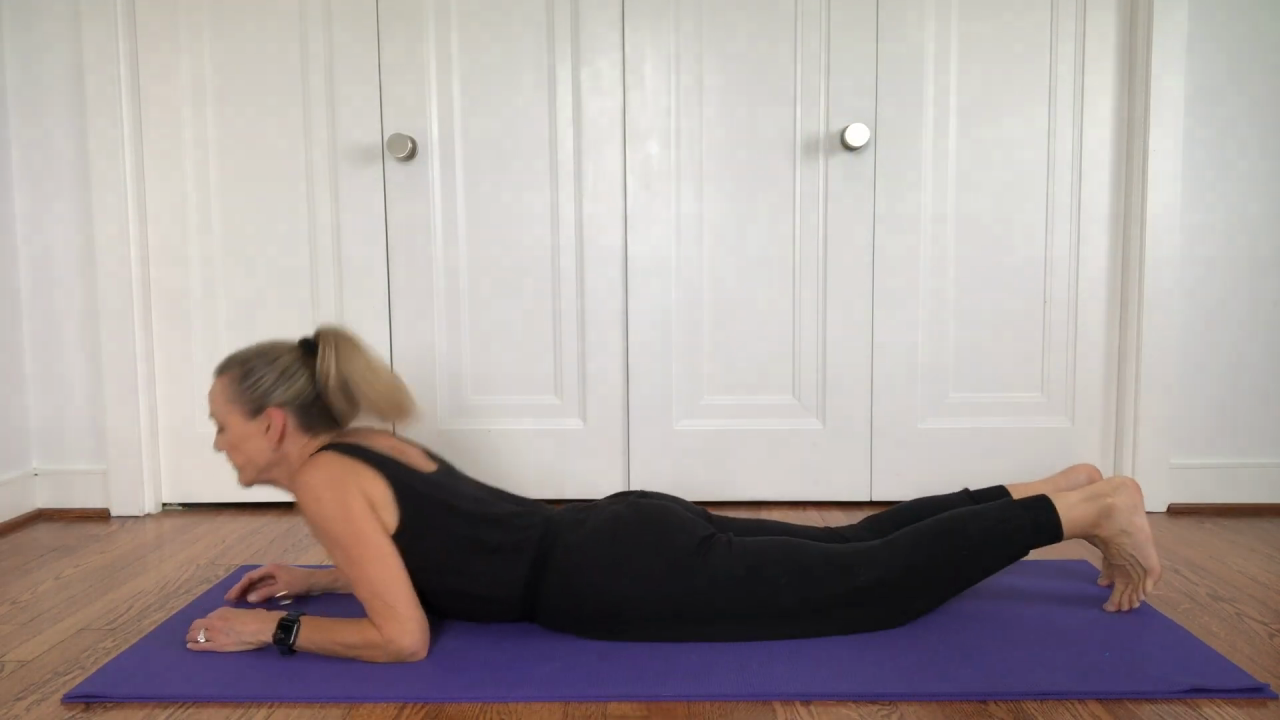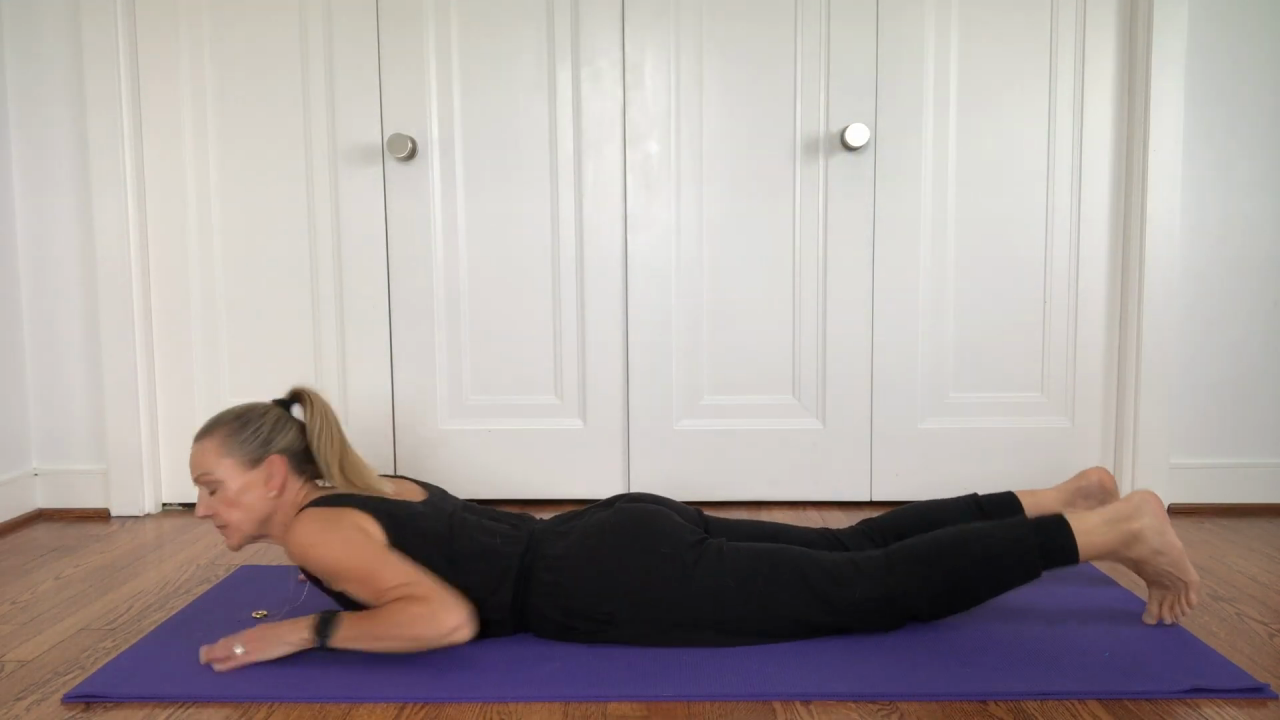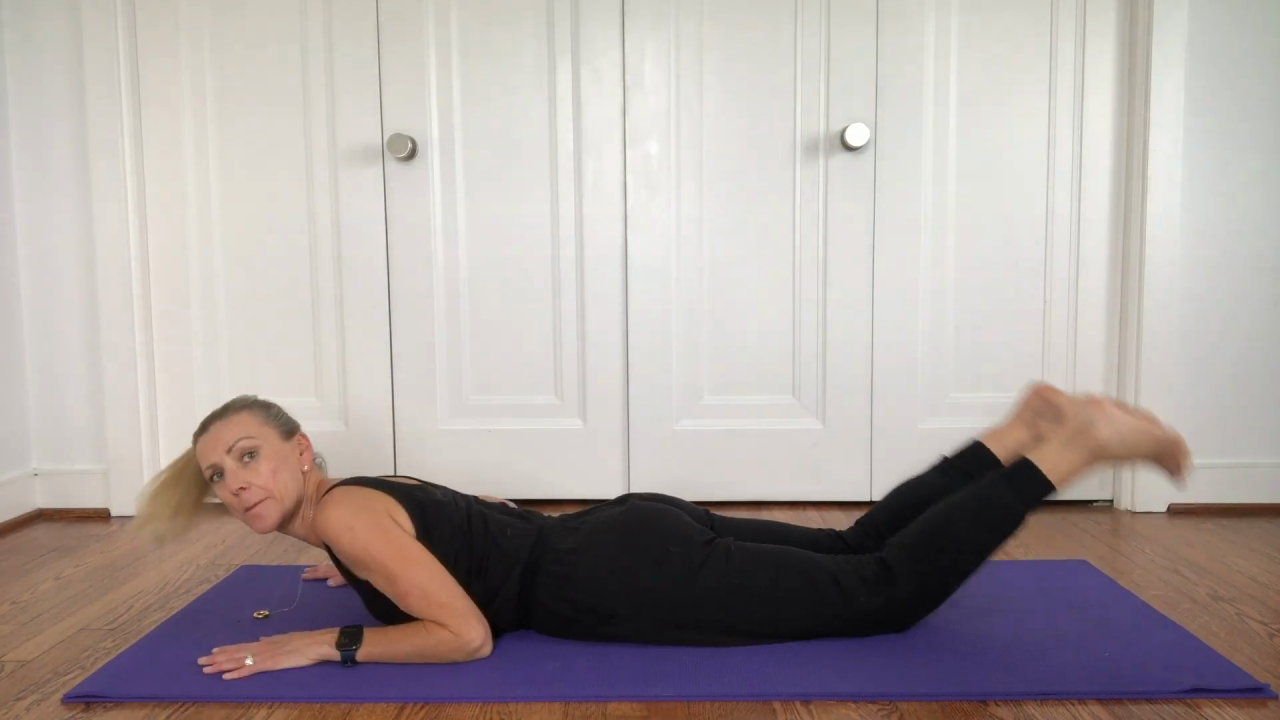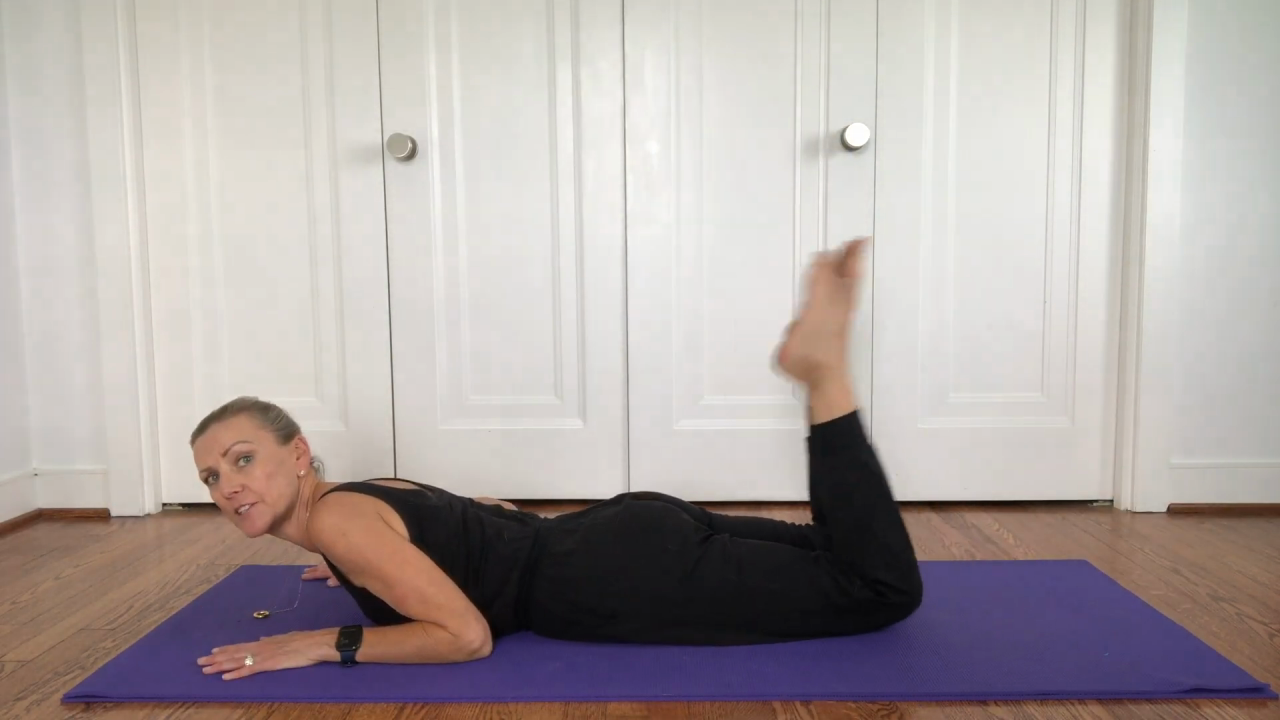
dt=0.4s
person 1, frame 1
left shoulder: (322, 477)
right shoulder: (369, 448)
left elbow: (404, 638)
right elbow: (421, 563)
left wrist: (274, 630)
right wrist: (313, 578)
left hip: (622, 585)
right hip: (629, 537)
left knee: (877, 582)
right knee: (853, 551)
left ankle: (1085, 509)
right ankle: (1051, 490)
person 1, frame 2
left shoulder: (312, 528)
right shoulder: (368, 489)
left elbow: (448, 620)
left wrist: (309, 630)
left hip: (619, 589)
right hip: (628, 537)
left knee: (878, 587)
right knee: (863, 552)
left ankle: (1109, 529)
right ankle: (1062, 500)
person 1, frame 3
left shoulder: (340, 511)
right shoulder: (368, 502)
left elbow: (465, 634)
left wrist: (325, 643)
left hip: (629, 585)
right hip: (633, 540)
left knee: (884, 590)
right knee: (862, 549)
left ankle: (1066, 446)
right ankle: (1024, 433)
person 1, frame 4
left shoulder: (337, 519)
right shoulder: (366, 496)
left elbow: (467, 636)
left wrist: (318, 643)
left hip: (623, 581)
right hip: (624, 534)
left knee: (886, 592)
right knee: (848, 556)
left ankle: (825, 368)
right ankle: (822, 359)
